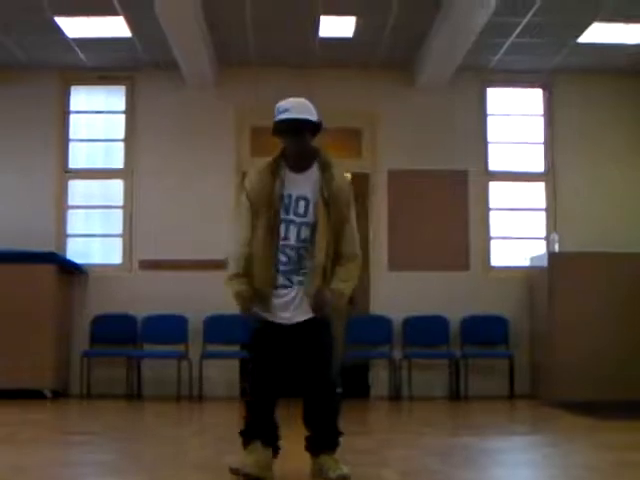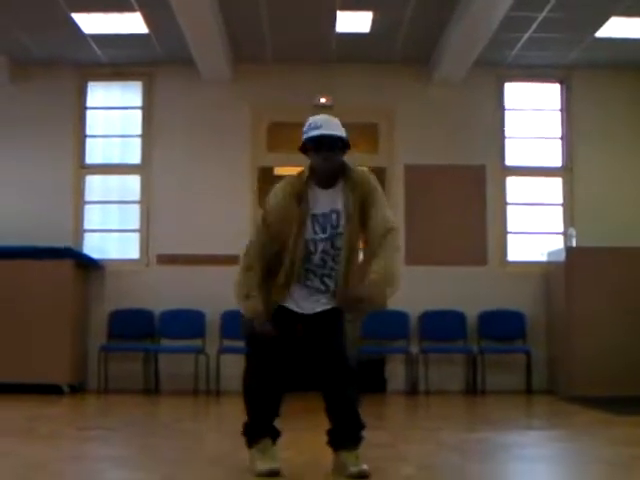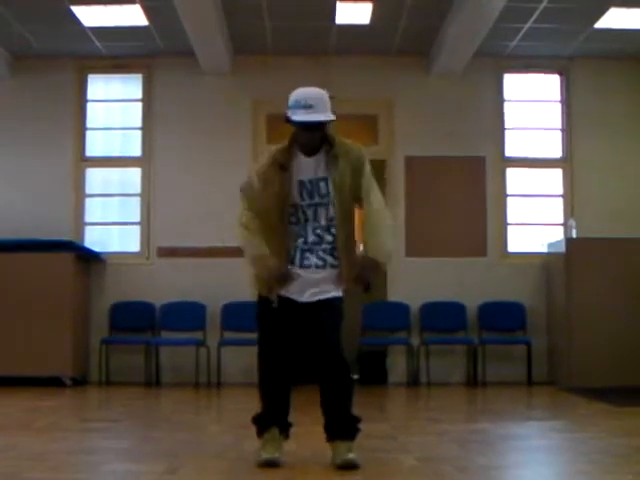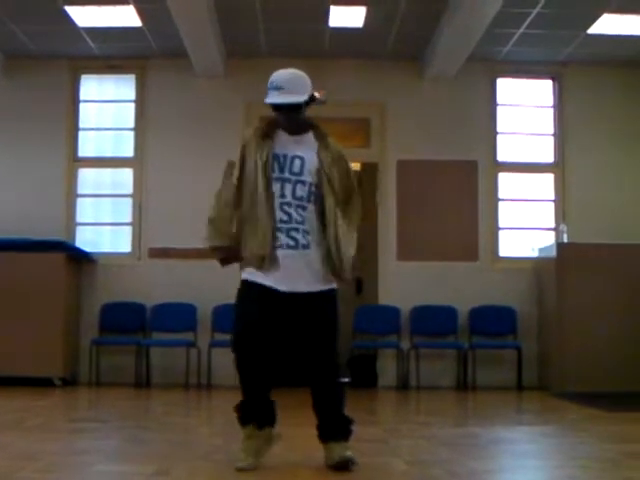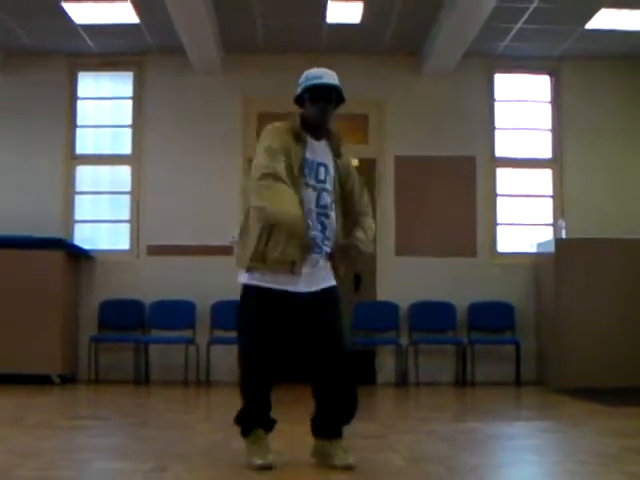
dt=1s
person 1, frame 1
left shoulder: (336, 184)
right shoulder: (259, 180)
left elbow: (348, 249)
right elbow: (245, 239)
left wrist: (336, 293)
right wrist: (241, 287)
left hip: (313, 308)
right hip: (267, 307)
left knee: (322, 386)
right knee: (260, 384)
person 1, frame 2
left shoulder: (363, 185)
right shoulder: (285, 195)
left elbow: (384, 239)
right elbow: (256, 255)
left wrist: (372, 290)
right wrist: (253, 311)
left hip: (328, 303)
right hip: (280, 301)
left knee: (339, 375)
right knee: (262, 375)
left ankle: (346, 450)
right ankle: (262, 446)
person 1, frame 3
left shoulder: (349, 158)
right shoulder: (273, 167)
left elbow: (372, 206)
right elbow: (253, 218)
left wrist: (372, 254)
right wrist: (265, 263)
left hip: (328, 285)
right hip: (278, 285)
left knee: (331, 361)
right knee: (274, 363)
left ankle: (341, 439)
right ankle: (272, 435)
person 1, frame 4
left shoulder: (329, 152)
right shoulder: (255, 144)
left elbow: (348, 204)
right elbow: (230, 195)
left wrist: (346, 252)
right wrist: (222, 241)
left hip: (316, 277)
right hip: (263, 271)
left knee: (322, 363)
right knee: (250, 350)
left ankle: (335, 440)
right ankle: (257, 430)
person 1, frame 5
left shoulder: (340, 158)
right shoulder: (277, 138)
left elbow: (359, 214)
right elbow: (264, 186)
left wrist: (355, 240)
right wrist: (293, 218)
left hip: (317, 279)
right hip: (266, 276)
left knee: (333, 363)
right knee: (256, 363)
left ankle: (328, 439)
right ankle: (257, 437)
